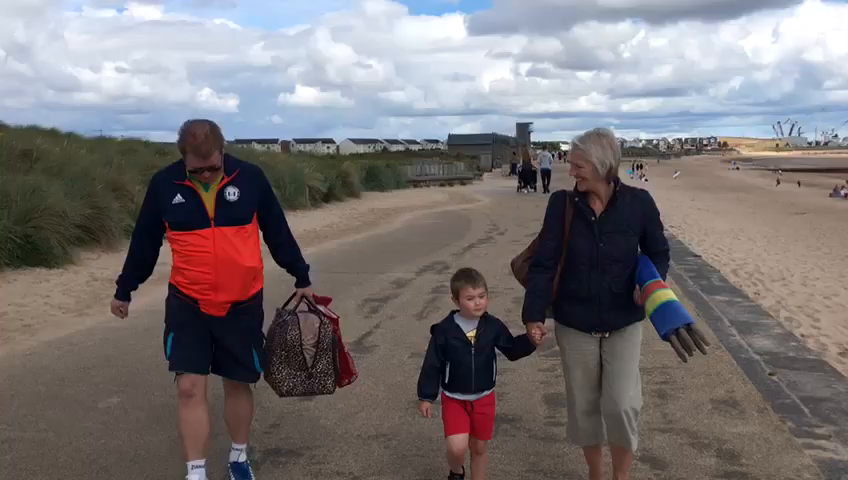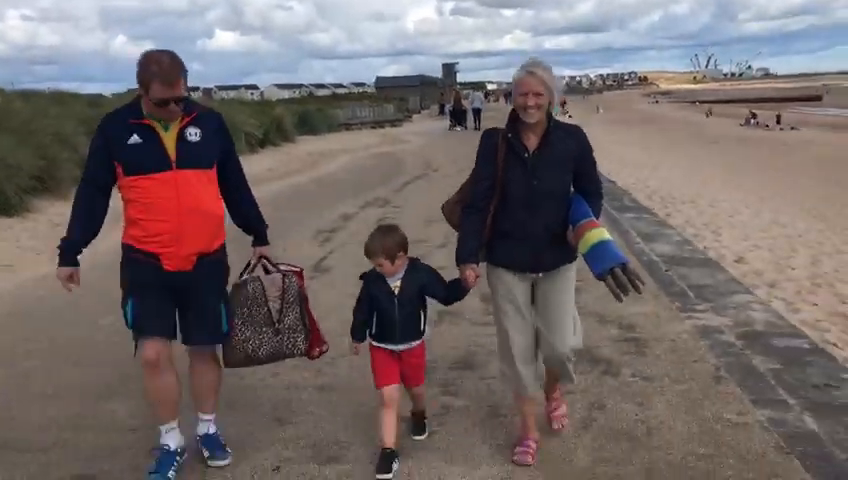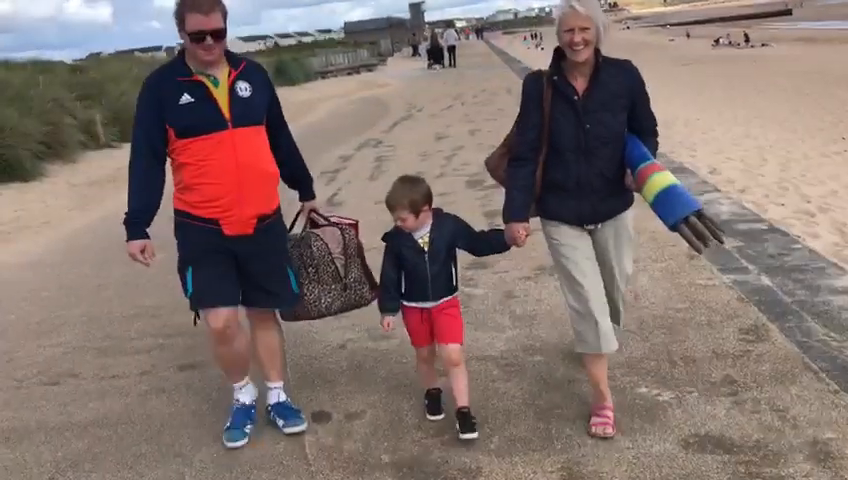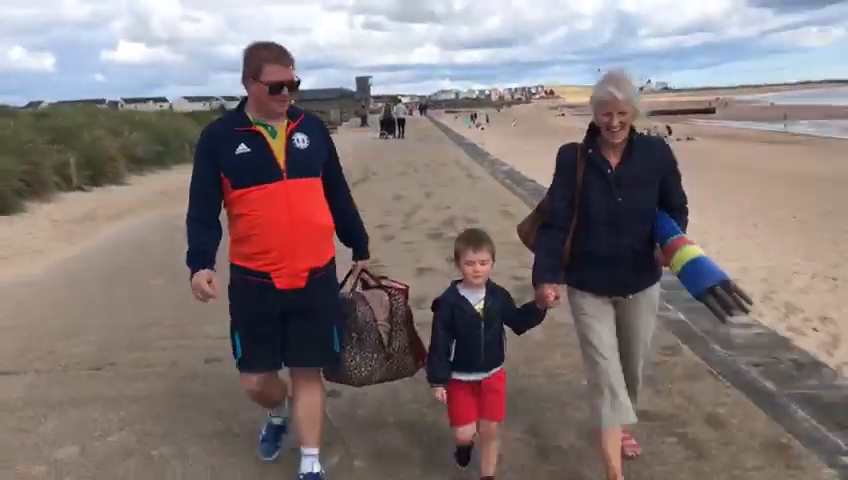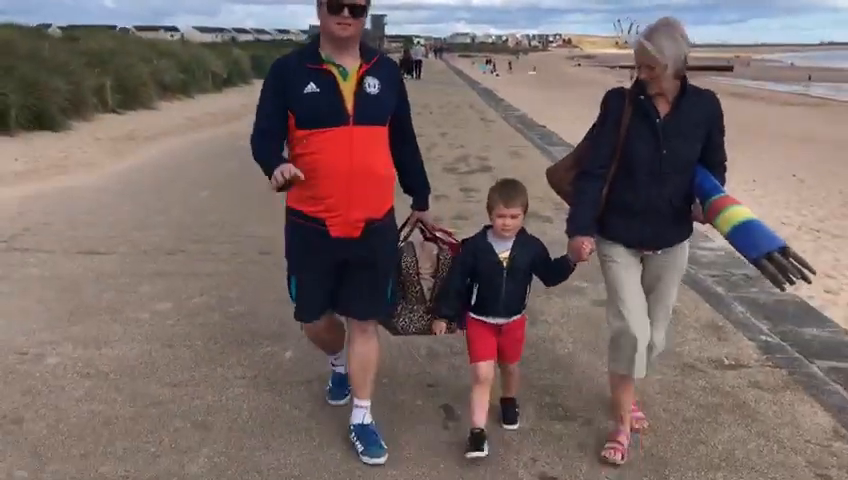
dt=1s
person 1, frame 1
left shoulder: (250, 178)
right shoulder: (164, 184)
left elbow: (277, 231)
right elbow: (145, 240)
left wrist: (301, 277)
right wrist: (125, 289)
left hip: (243, 303)
right hip: (187, 303)
left knee: (238, 384)
right knee: (190, 387)
person 1, frame 2
left shoulder: (208, 122)
right shoulder: (115, 129)
left elbow: (234, 185)
right elbow: (92, 194)
left wrist: (258, 235)
right wrist: (70, 252)
left hip: (206, 260)
right hip: (145, 263)
left knee: (203, 347)
right knee: (152, 353)
left ankle: (207, 428)
right ankle: (170, 441)
person 1, frame 3
left shoulder: (253, 75)
right shoulder: (161, 87)
left elbow: (280, 139)
right elbow: (146, 160)
left wrist: (306, 191)
right wrist: (137, 226)
left hip: (264, 221)
right hip: (202, 229)
left knee: (266, 312)
right knee: (220, 320)
left ankle: (276, 397)
right ankle: (243, 397)
person 1, frame 4
left shoulder: (313, 130)
right shoulder: (219, 137)
left elbow: (338, 195)
right elbow: (203, 210)
left wrist: (359, 249)
right wrist: (201, 263)
left hip: (316, 279)
right hip: (253, 283)
left knee: (307, 373)
right knee: (256, 380)
right ankle: (277, 414)
person 1, frame 5
left shoulder: (386, 72)
right shoulder: (289, 70)
left elbow: (404, 141)
right elbow: (263, 140)
left wrist: (420, 199)
right wrist: (276, 167)
left hip: (374, 226)
right hip: (310, 226)
left knee: (363, 323)
right knee: (316, 322)
left ankle: (361, 418)
right ankle: (341, 360)
person 2, frame 1
left shoulder: (639, 203)
right shoulder: (562, 205)
left elbow: (658, 253)
right elbow: (543, 263)
right wrist: (533, 314)
left hip: (624, 324)
right hip: (574, 324)
left knee: (623, 406)
right knee: (583, 406)
person 2, frame 2
left shoulder: (572, 139)
right shoulder: (494, 142)
left elbow: (591, 192)
right elbow: (477, 202)
right wrist: (467, 257)
left hip: (557, 262)
right hip: (506, 264)
left knee: (560, 345)
right knee: (517, 349)
left ankle: (554, 391)
right ankle: (528, 429)
person 2, frame 3
left shoulder: (624, 76)
right shoulder: (539, 86)
left elbow: (646, 133)
right elbow: (523, 154)
right wrist: (515, 213)
left hip: (613, 209)
right hip: (561, 216)
left knee: (612, 289)
right knee: (587, 302)
left ankle: (596, 341)
right ankle: (602, 398)
person 2, frame 4
left shoulder: (656, 154)
right shoulder: (573, 159)
left elbow: (676, 209)
right elbow: (555, 222)
right wrist: (545, 276)
left hip: (641, 283)
right hip: (588, 286)
left knee: (630, 365)
right knee: (605, 375)
left ankle: (620, 429)
person 2, frame 5
left shoulder: (704, 107)
right shoulder: (620, 104)
left elbow: (714, 165)
right elbow: (593, 170)
right wrist: (579, 228)
left hip: (671, 240)
right hip: (619, 237)
left knee: (652, 327)
right knee: (629, 326)
left ankle: (628, 398)
right ankle: (621, 426)
person 3, frame 1
left shoulder: (493, 326)
left elbow: (512, 350)
right elbow: (432, 365)
right wrist: (426, 397)
left hip: (484, 398)
right hip: (454, 399)
left knee: (479, 447)
right knee: (457, 447)
person 3, frame 2
left shoulder: (421, 274)
right shoulder: (371, 280)
left elbow: (446, 294)
right elbow: (363, 310)
left wrist: (464, 283)
right wrist: (358, 337)
left hip: (412, 346)
right hip: (381, 348)
left knee: (417, 391)
right knee: (388, 399)
left ankle: (418, 412)
right ankle: (388, 450)
person 3, frame 3
left shoulder: (449, 225)
right shoulder: (396, 240)
left elbow: (478, 244)
right elbow: (389, 276)
left wrist: (506, 236)
right wrist: (388, 309)
left hip: (447, 303)
right hip: (413, 307)
left knee: (453, 355)
right knee: (425, 354)
left ankle: (463, 410)
right ankle: (432, 392)
person 3, frame 4
left shoulder: (499, 296)
right shoulder: (449, 303)
left elbow: (518, 323)
right elbow: (439, 344)
left wrist: (539, 307)
right wrist: (438, 381)
left hip: (493, 376)
right hip: (460, 378)
left knee: (489, 431)
right knee: (464, 434)
right ankle: (464, 444)
person 3, frame 5
left shoulder: (531, 247)
right shoulder: (475, 247)
left elbow: (549, 275)
right elbow: (455, 281)
left wrist: (570, 260)
right wrist: (443, 315)
left hip: (513, 321)
right hip: (479, 320)
left knee: (510, 369)
right knee: (482, 375)
left ankle: (509, 399)
right ankle: (477, 431)
